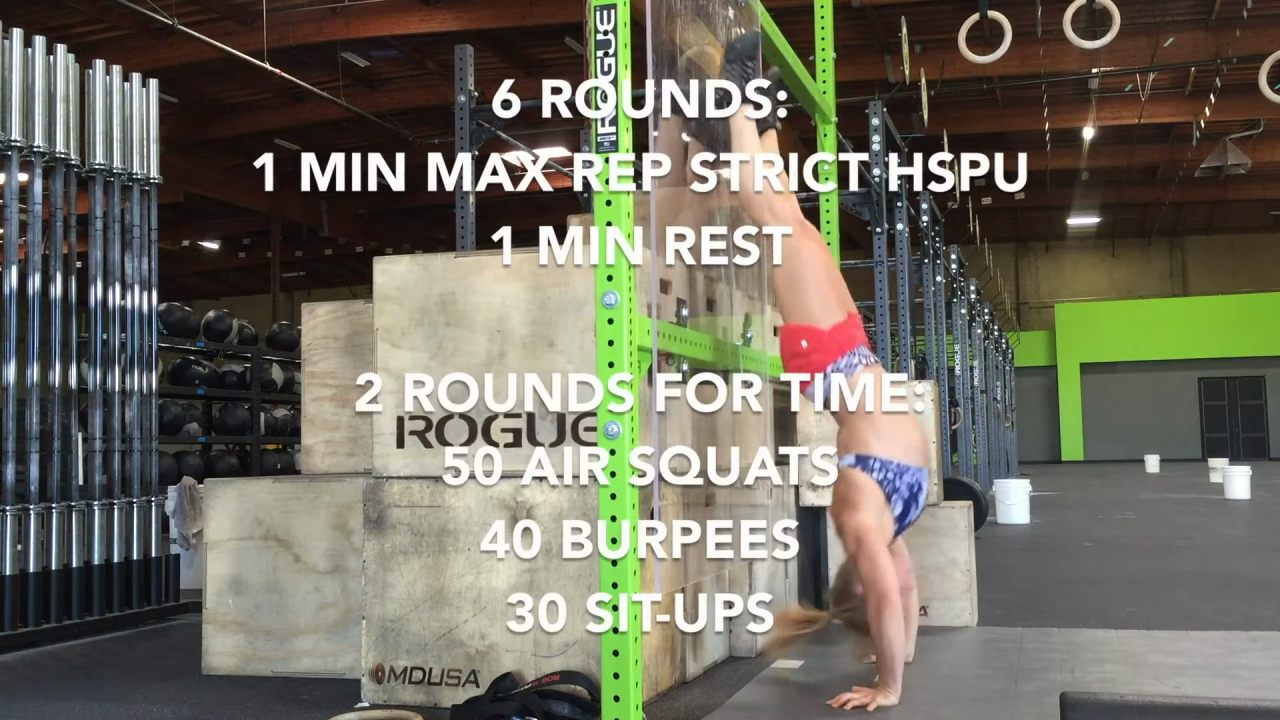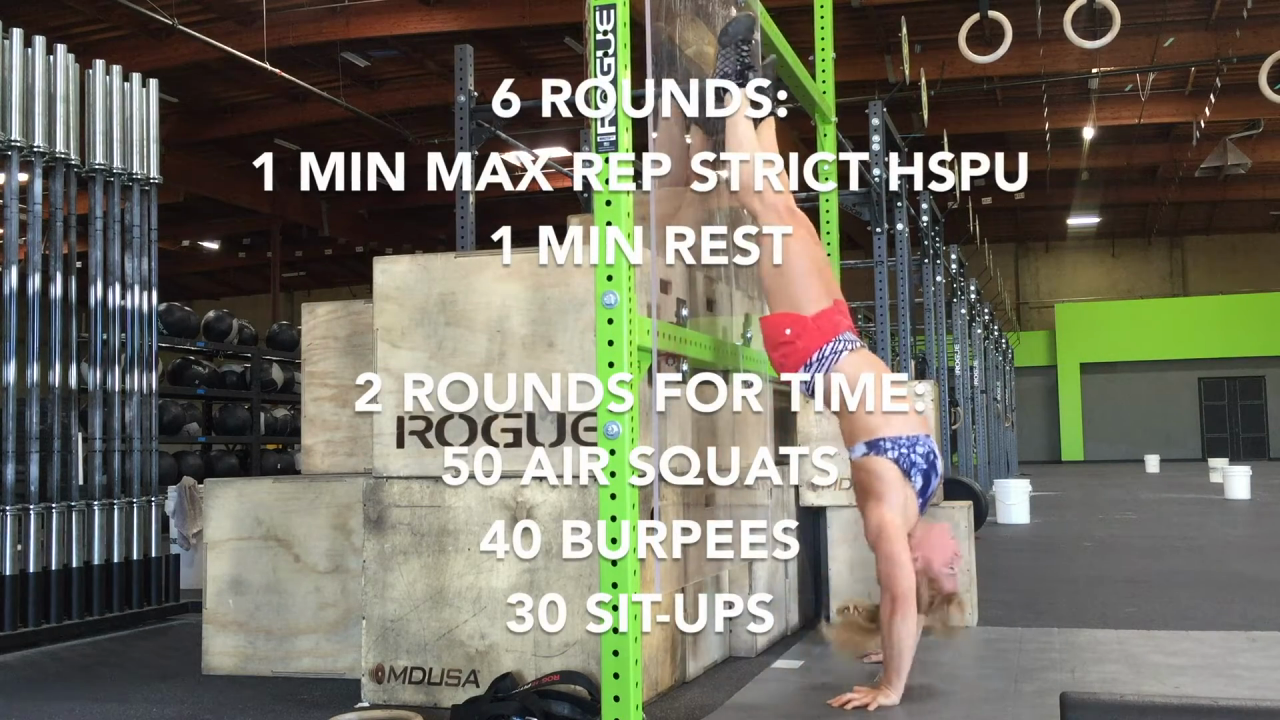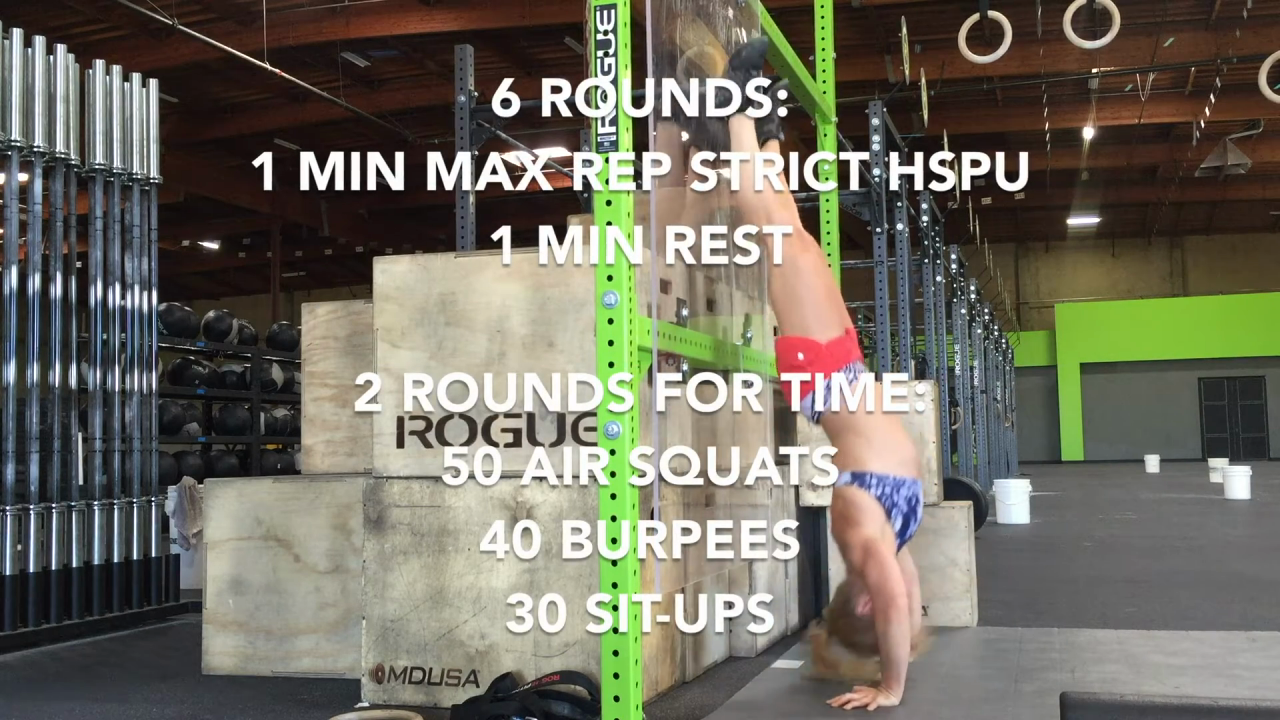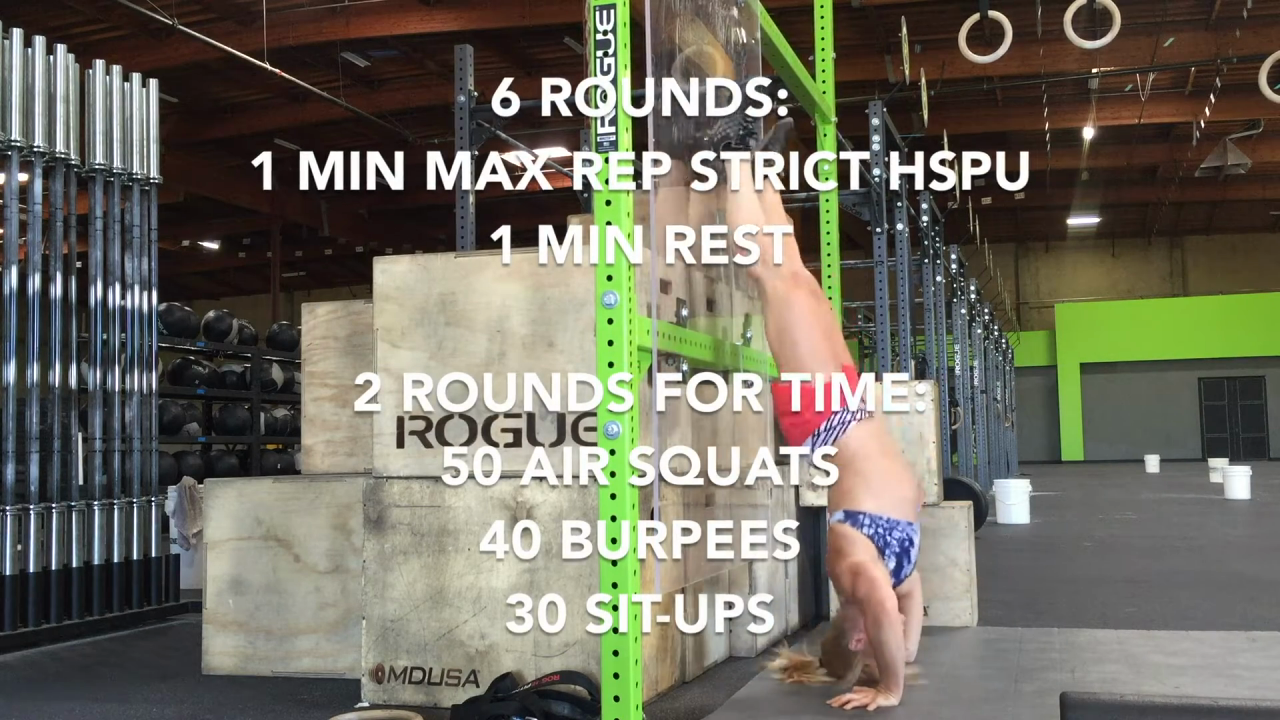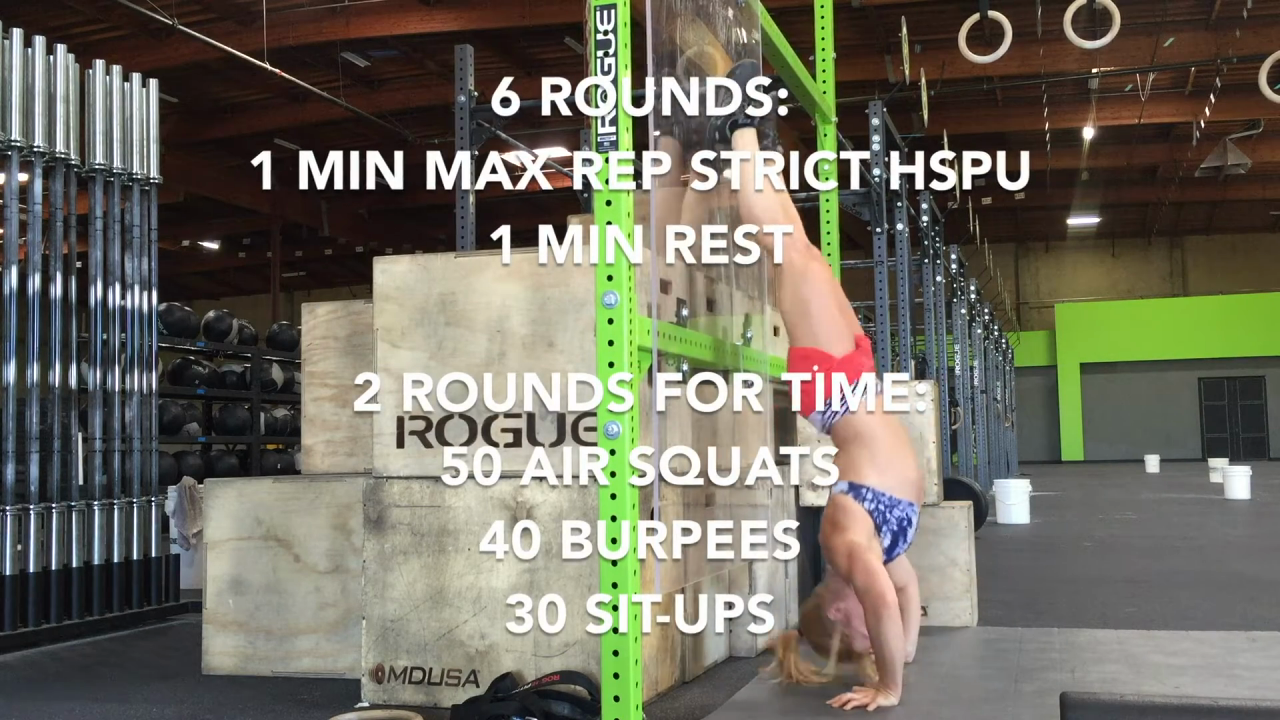
dt=0.2s
person 1, frame 1
left shoulder: (873, 512)
right shoulder: (865, 514)
right wrist: (888, 686)
left hip: (837, 352)
right hip: (827, 353)
left knee: (784, 220)
right knee: (779, 219)
right ankle: (747, 105)
person 1, frame 2
left shoulder: (897, 499)
right shoulder: (889, 503)
right wrist: (890, 687)
left hip: (826, 342)
right hip: (814, 344)
left knee: (778, 212)
right knee: (768, 209)
left ankle: (752, 101)
right ankle: (738, 90)
person 1, frame 3
left shoulder: (871, 524)
right shoulder: (867, 524)
right wrist: (891, 685)
left hip: (832, 364)
right hip: (824, 365)
left knee: (786, 231)
right knee: (781, 231)
right ankle: (746, 116)
person 1, frame 4
right shoulder: (858, 563)
left wrist: (891, 685)
right wrist: (887, 687)
left hip: (830, 402)
right hip: (824, 406)
left knee: (781, 269)
right knee: (773, 272)
right ankle: (742, 149)
person 1, frame 5
left shoulder: (859, 536)
right shoulder: (853, 538)
left wrist: (891, 680)
right wrist: (888, 685)
left hip: (841, 373)
right hip: (833, 374)
left knee: (793, 248)
right knee: (786, 245)
right ankle: (742, 125)
